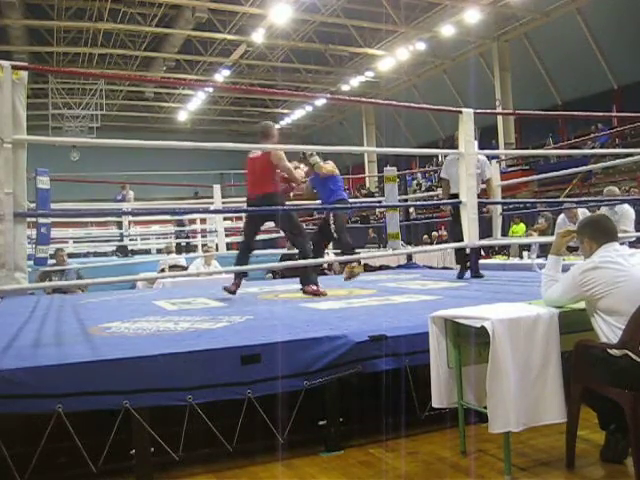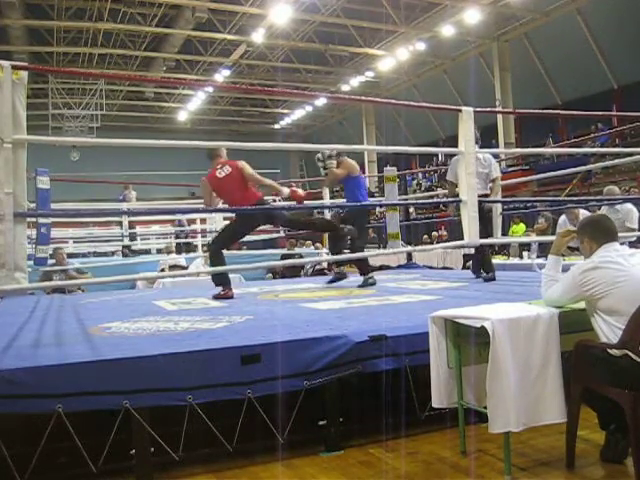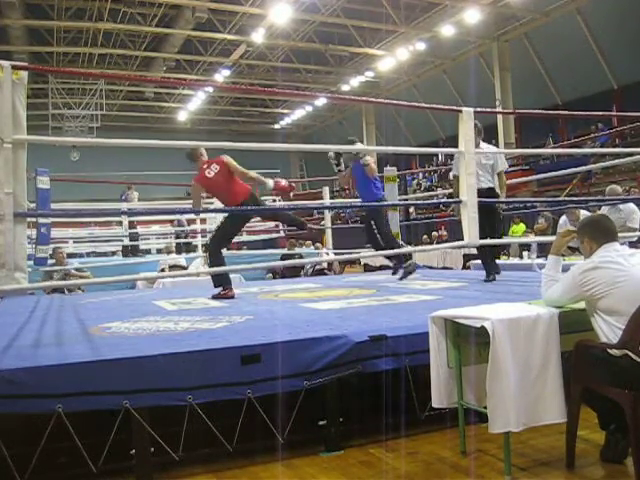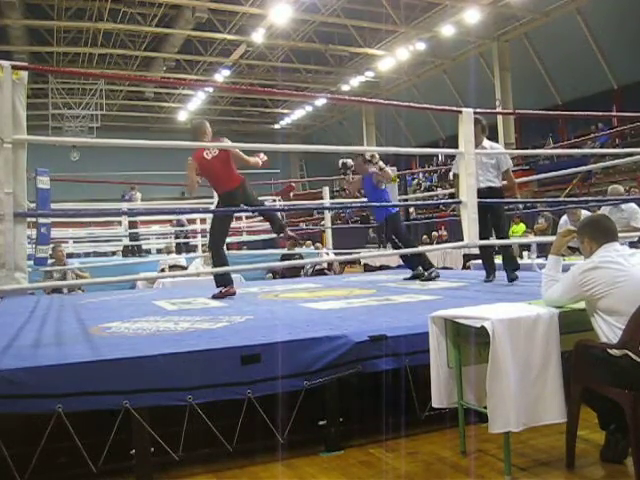
dt=0.2s
person 1, frame 1
left shoulder: (591, 268)
left elbow: (550, 297)
left wrist: (554, 253)
left knee: (565, 365)
right knee: (585, 357)
left ankle: (619, 427)
person 1, frame 2
left shoulder: (590, 268)
left elbow: (550, 297)
left wrist: (554, 254)
left knee: (565, 365)
right knee: (586, 357)
left ankle: (619, 426)
person 1, frame 3
left shoulder: (591, 268)
left elbow: (550, 297)
left wrist: (554, 254)
left knee: (565, 365)
right knee: (586, 357)
left ankle: (619, 426)
person 1, frame 4
left shoulder: (591, 268)
left elbow: (550, 297)
left wrist: (555, 254)
left knee: (565, 365)
right knee: (585, 357)
left ankle: (619, 427)
person 2, frame 1
left shoulder: (252, 153)
right shoulder: (274, 151)
right elbow: (295, 178)
left hip: (253, 202)
right hip: (272, 199)
left knee: (248, 243)
right knee: (300, 238)
left ankle: (236, 282)
right ankle: (310, 284)
person 2, frame 2
left shoulder: (207, 180)
right shoulder: (238, 165)
left elbow: (209, 206)
right elbow: (260, 181)
right wrist: (285, 191)
left hip: (245, 217)
right hip: (262, 206)
left knee: (215, 247)
right knee: (298, 222)
left ankle: (226, 289)
right ankle: (336, 228)
person 2, frame 3
left shoulder: (197, 181)
right shoulder: (223, 159)
left elbow: (197, 210)
right elbow: (246, 175)
left wrist: (199, 195)
right wrist: (269, 183)
left hip: (237, 209)
right hip: (250, 198)
left knee: (214, 247)
right knee: (275, 214)
left ankle: (226, 289)
right ankle: (303, 227)
person 2, frame 4
left shoulder: (194, 161)
right shoulder: (224, 143)
left elbow: (191, 192)
right elbow: (247, 162)
left wrist: (196, 179)
right wrist: (259, 159)
left hip: (227, 199)
right hip: (241, 187)
left knee: (215, 243)
right knee: (259, 206)
left ankle: (227, 286)
right ankle: (283, 231)
person 3, frame 1
left shoulder: (480, 160)
right shoulder: (450, 160)
left elbow: (488, 182)
right elbow: (445, 182)
right hip: (457, 199)
right knee: (457, 233)
left ankle: (474, 268)
right ankle: (463, 265)
person 3, frame 2
left shoulder: (487, 159)
right shoulder: (456, 161)
left elbow: (496, 181)
right elbow: (452, 184)
left wrist: (492, 198)
right wrist: (451, 205)
left hip: (484, 199)
left knee: (484, 235)
right knee: (478, 235)
left ankle: (476, 266)
right ankle: (488, 270)
person 3, frame 3
left shoulder: (492, 152)
right shoulder: (461, 155)
left elbow: (501, 175)
right elbow: (456, 180)
left wrist: (502, 196)
left hip: (490, 194)
left knee: (496, 232)
right knee: (480, 235)
left ankle: (492, 262)
right ankle: (489, 270)
person 3, frame 4
left shoulder: (496, 149)
left elbow: (507, 175)
right elbow: (458, 178)
left wrist: (516, 196)
right wrist: (459, 200)
left hip: (493, 193)
right hip: (475, 196)
left knee: (502, 233)
right knee: (482, 236)
left ankle: (511, 269)
right ankle: (489, 270)
person 4, frame 1
left shoulder: (328, 165)
right shoulder: (312, 175)
left elbow: (323, 172)
right elbow: (307, 191)
left wrist: (312, 158)
left hip: (339, 205)
right hip: (330, 208)
left knee: (338, 232)
right knee: (317, 242)
left ankle: (353, 264)
person 4, frame 2
left shoulder: (347, 163)
right shoulder: (341, 166)
left elbow: (334, 177)
right elbow: (329, 183)
left wrist: (330, 161)
right wrist: (324, 167)
left hip: (360, 208)
right hip: (353, 208)
left knee: (356, 244)
right knee: (334, 237)
left ankle: (368, 276)
right ankle: (339, 271)
person 4, frame 3
left shoulder: (366, 160)
right shoulder: (354, 165)
left elbow: (373, 173)
right elbow: (343, 181)
left wrist: (364, 158)
right wrist: (337, 164)
left hip: (376, 203)
right hip: (371, 204)
left knee: (384, 236)
right knee: (375, 237)
left ankle: (408, 263)
right ankle: (397, 260)
person 4, frame 4
left shoulder: (376, 174)
right shoulder: (364, 178)
left elbow: (389, 178)
right elbow: (351, 189)
left wrist: (377, 163)
left hip: (390, 218)
right hip: (384, 220)
left knee: (406, 247)
right knee: (403, 248)
left ankle: (431, 271)
right ankle: (418, 271)
